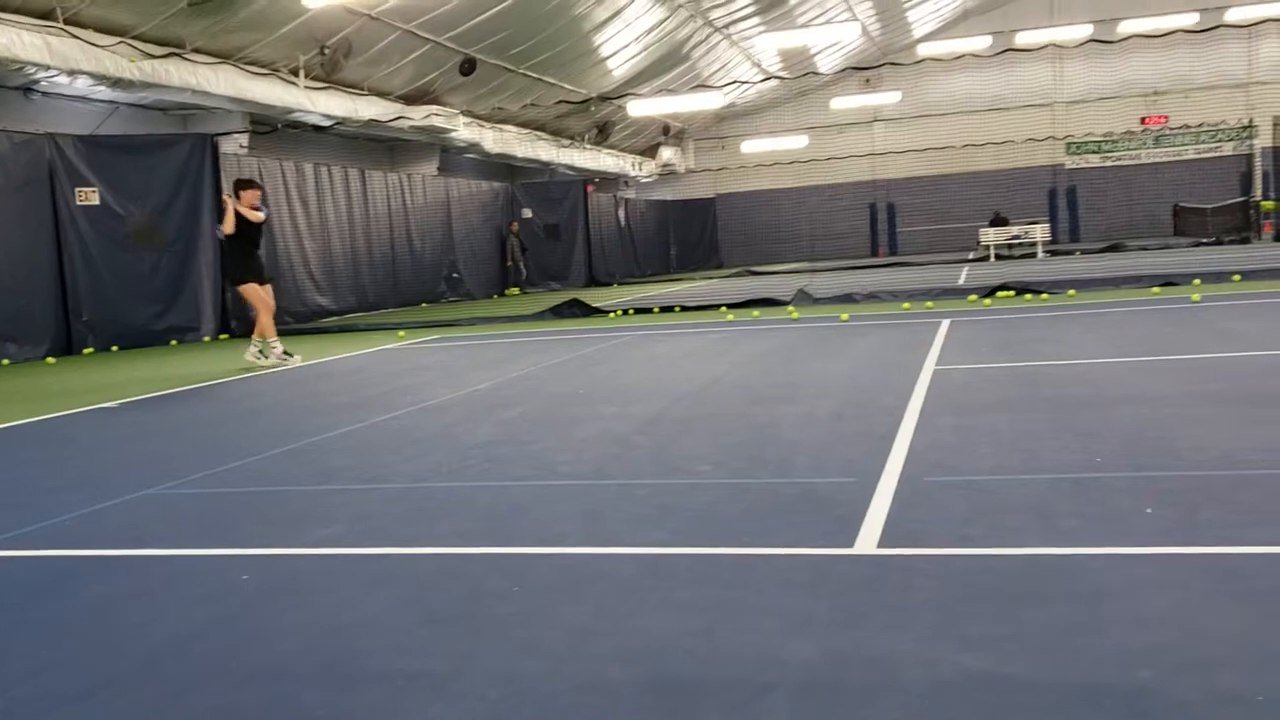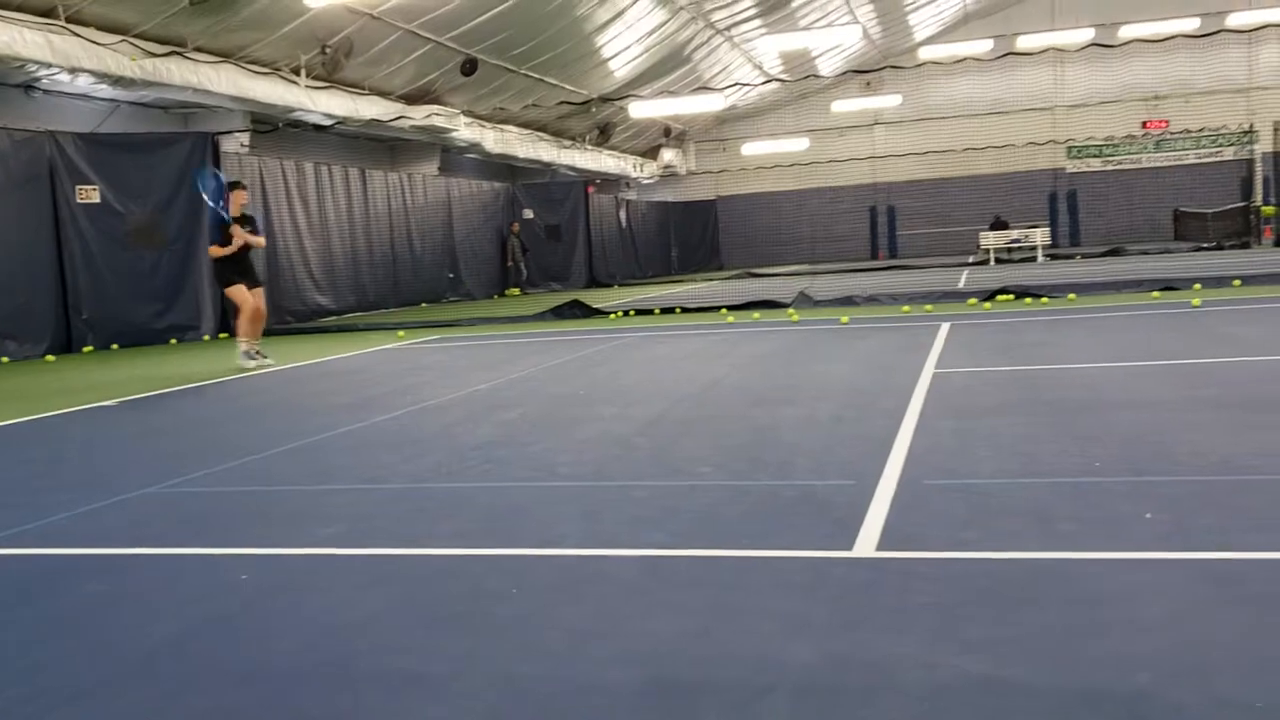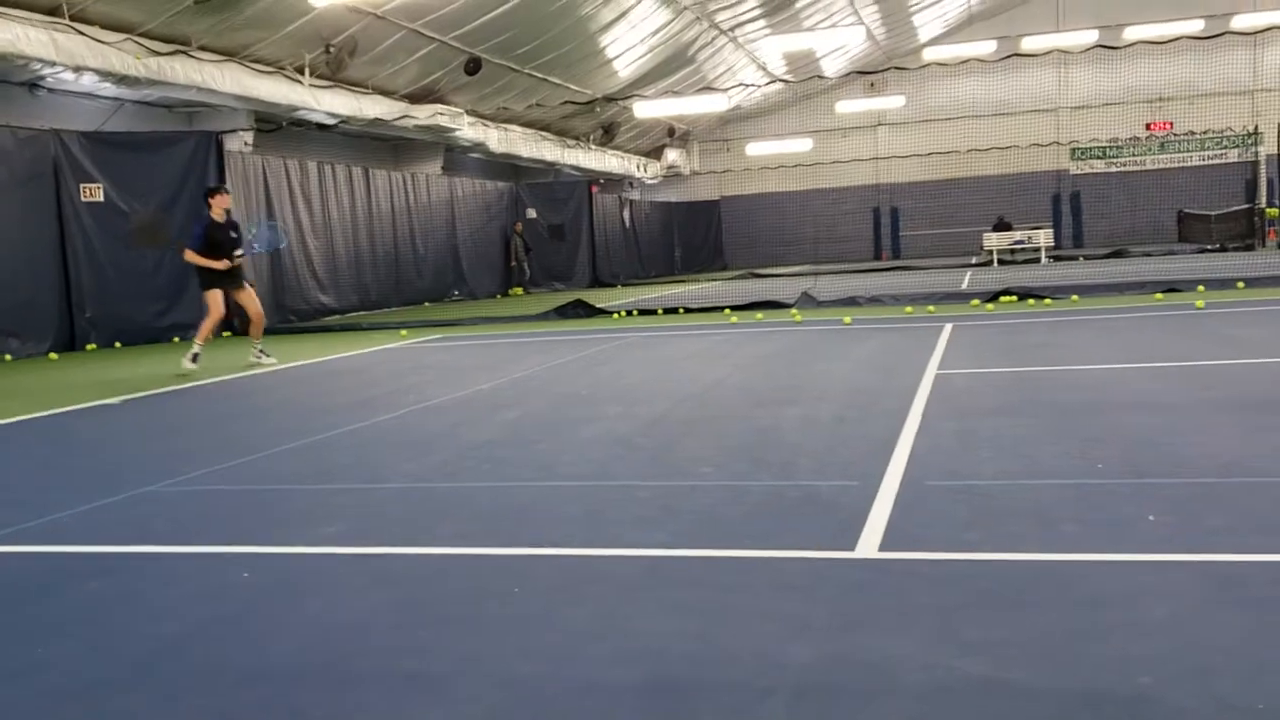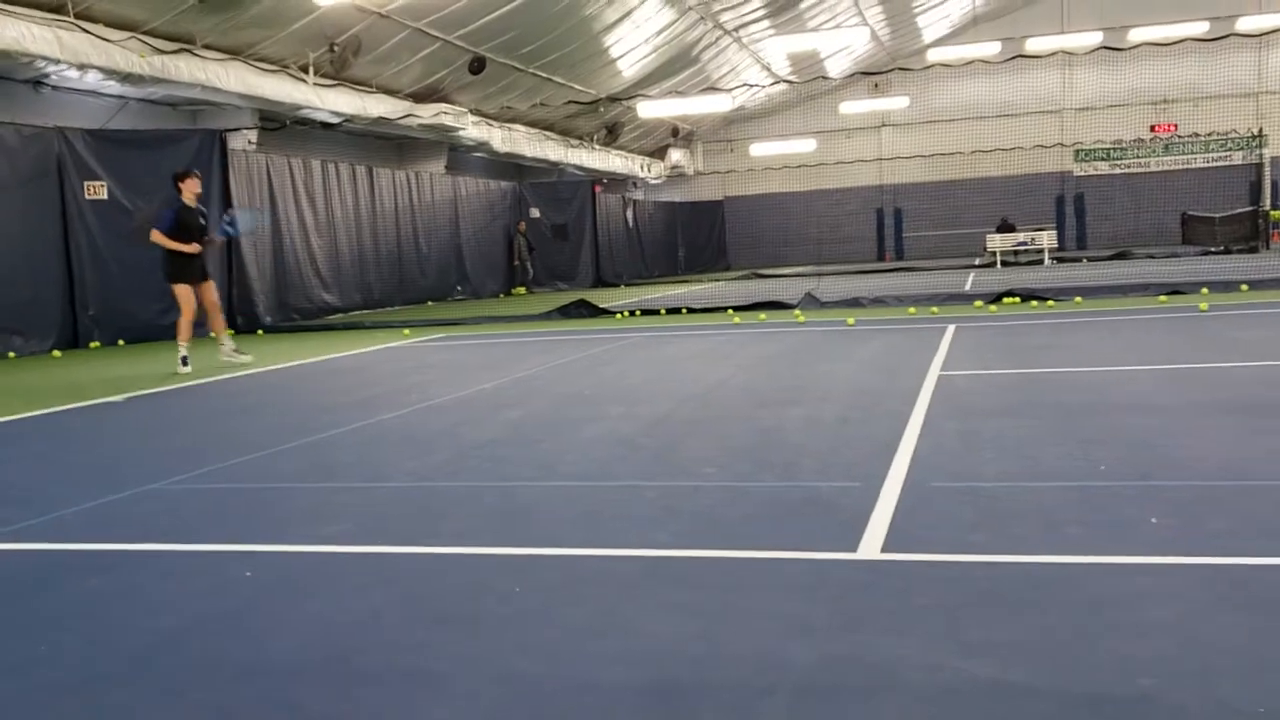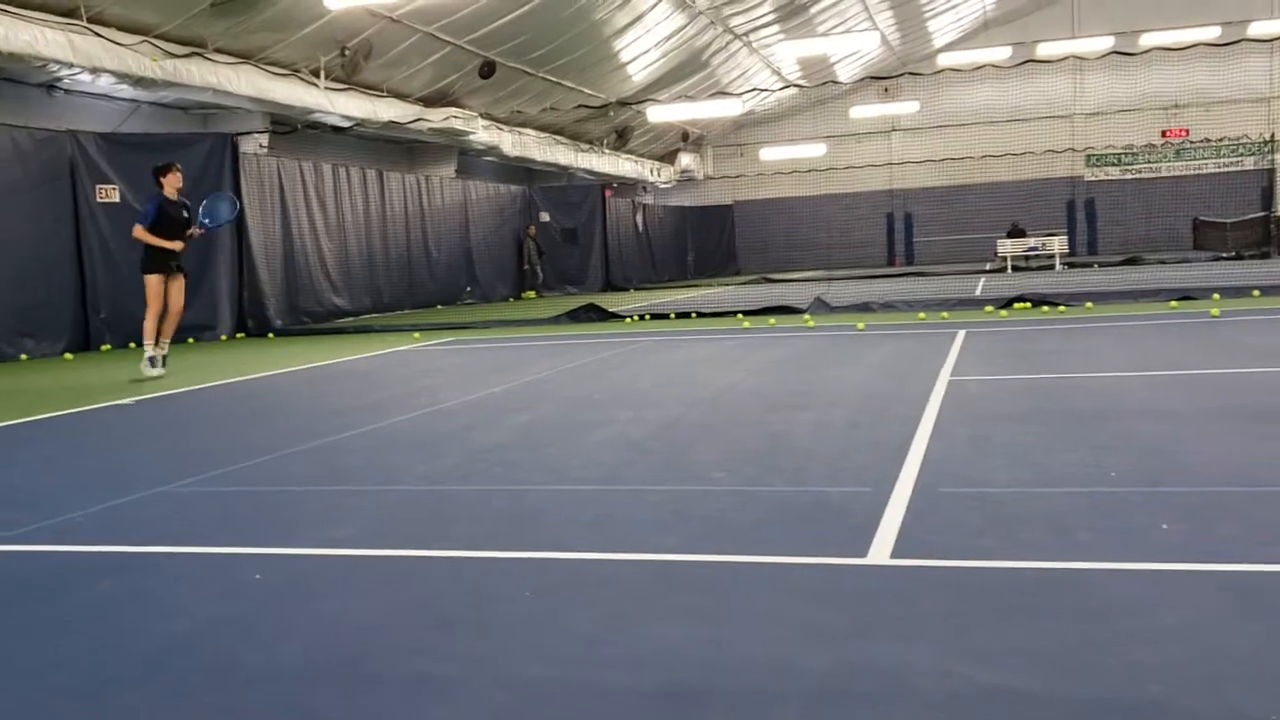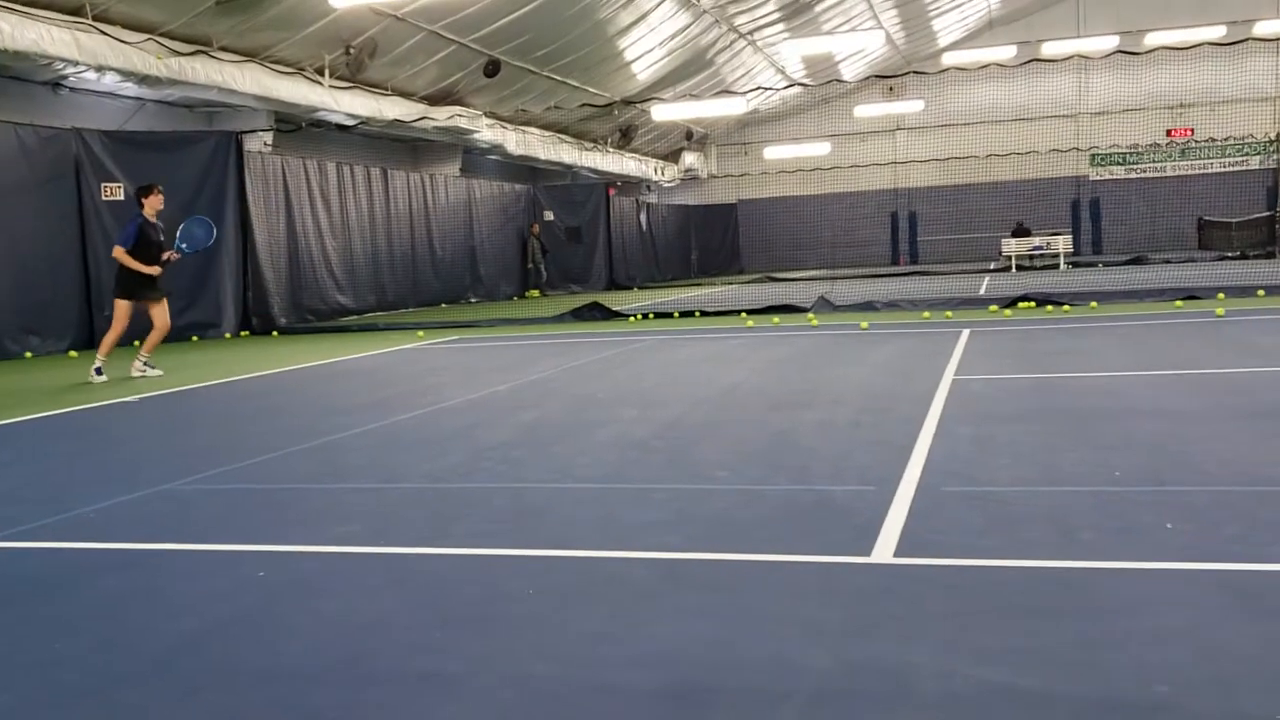
dt=0.2s
person 1, frame 1
left shoulder: (258, 211)
right shoulder: (230, 215)
left elbow: (258, 218)
right elbow: (228, 231)
left wrist: (238, 207)
right wrist: (229, 207)
left hip: (255, 265)
right hip: (238, 268)
left knee: (269, 308)
right knee: (265, 305)
left ankle: (254, 350)
right ankle: (277, 352)
person 1, frame 2
left shoulder: (250, 219)
right shoulder: (220, 221)
left elbow: (262, 242)
right elbow: (213, 252)
left wrist: (244, 237)
right wrist: (233, 247)
left hip: (246, 270)
right hip: (227, 272)
left knee: (261, 311)
right knee: (248, 307)
left ankle: (253, 351)
right ankle: (242, 350)
person 1, frame 3
left shoulder: (233, 225)
right shoulder: (204, 226)
right elbow: (188, 255)
left wrist: (239, 256)
right wrist: (215, 264)
left hip: (233, 275)
right hip: (210, 276)
left knee: (258, 313)
right knee: (217, 313)
left ankle: (257, 352)
right ankle: (193, 353)
person 1, frame 4
left shoulder: (201, 211)
right shoulder: (174, 210)
right elbow: (154, 236)
left wrist: (205, 243)
right wrist: (184, 248)
left hip: (197, 265)
right hip: (178, 266)
left knee: (214, 307)
right knee: (189, 311)
left ankle: (228, 348)
right ankle: (183, 355)
person 1, frame 5
left shoulder: (184, 204)
right shoulder: (155, 203)
right elbow: (137, 232)
left wrist: (192, 233)
right wrist: (167, 244)
left hip: (175, 260)
right hip: (155, 259)
left knee: (176, 309)
right knee: (155, 308)
left ankle: (160, 354)
right ankle: (149, 356)
person 1, frame 6
left shoulder: (159, 227)
right shoulder: (136, 224)
right elbow: (117, 253)
left wrist: (167, 257)
right wrist: (145, 269)
left hip: (151, 283)
right hip: (129, 282)
left knee: (163, 325)
right knee: (119, 327)
left ankle: (140, 364)
right ankle: (97, 366)
